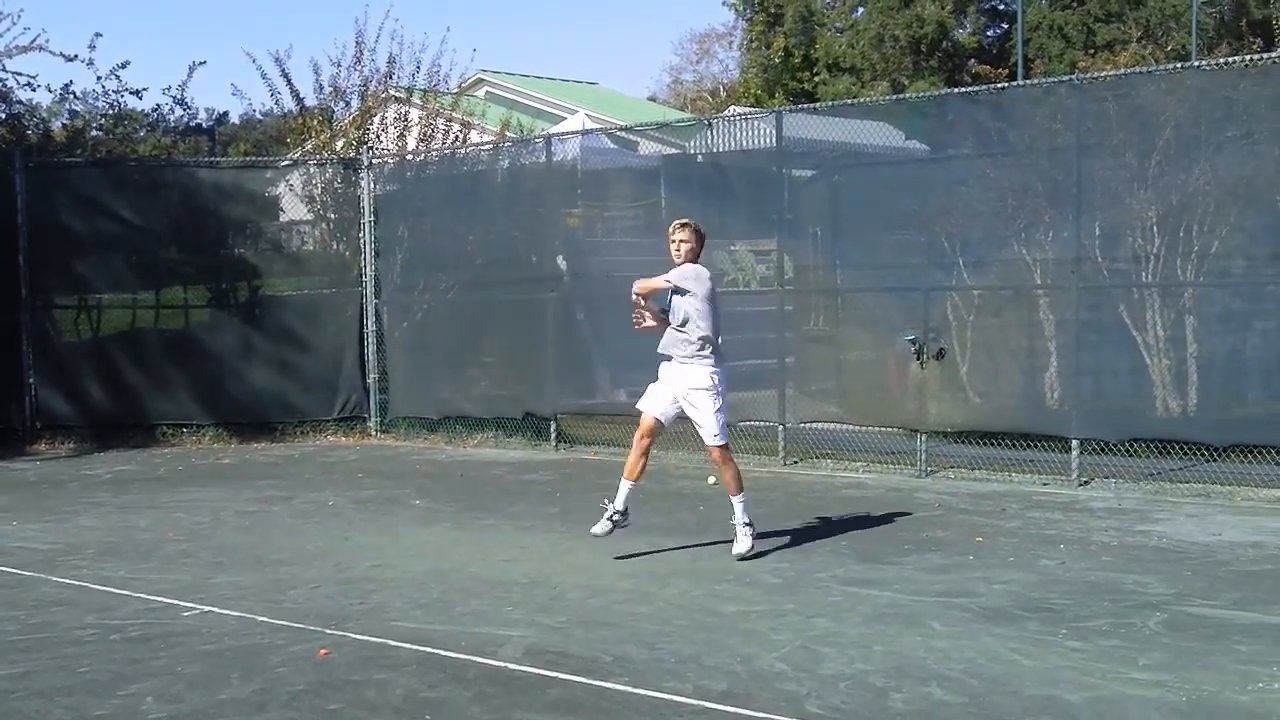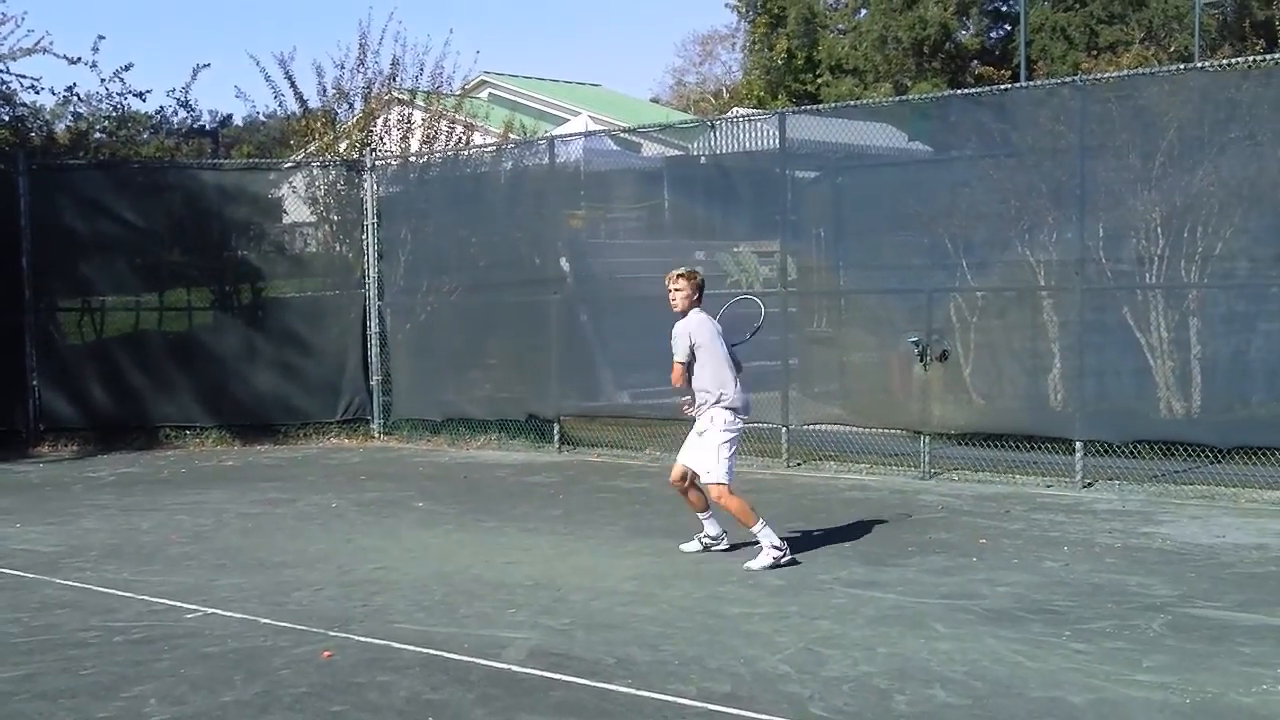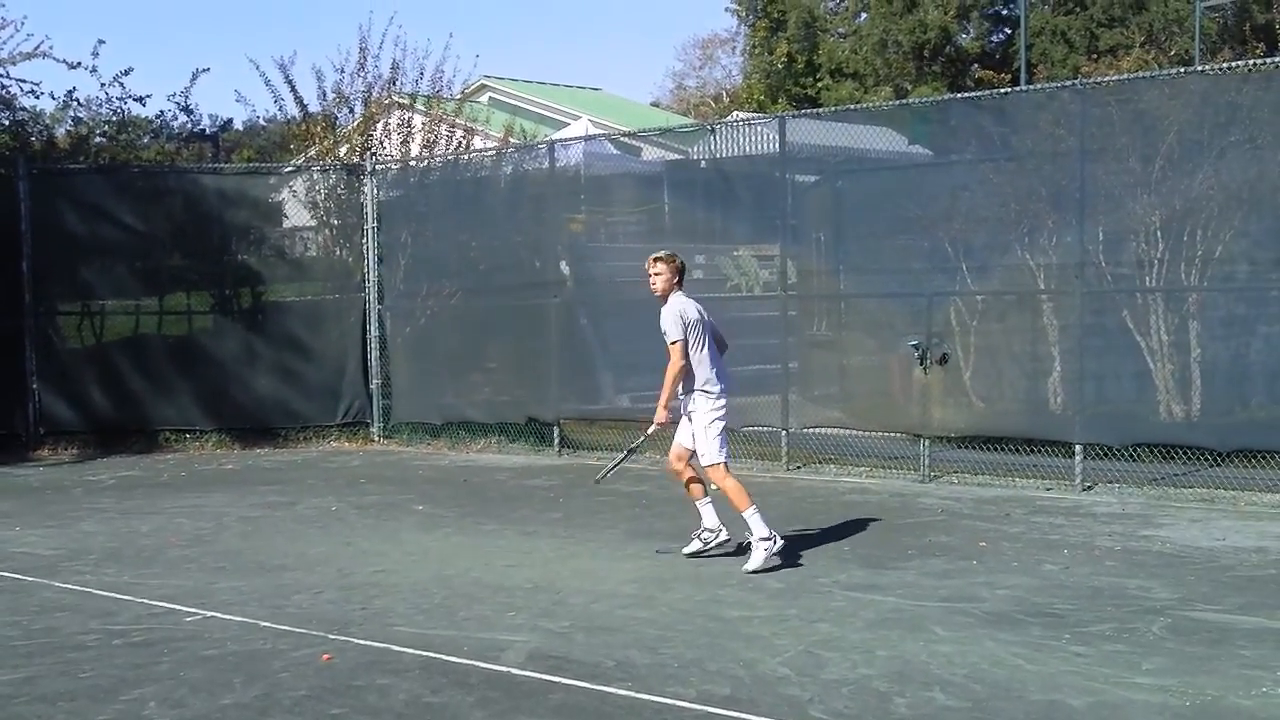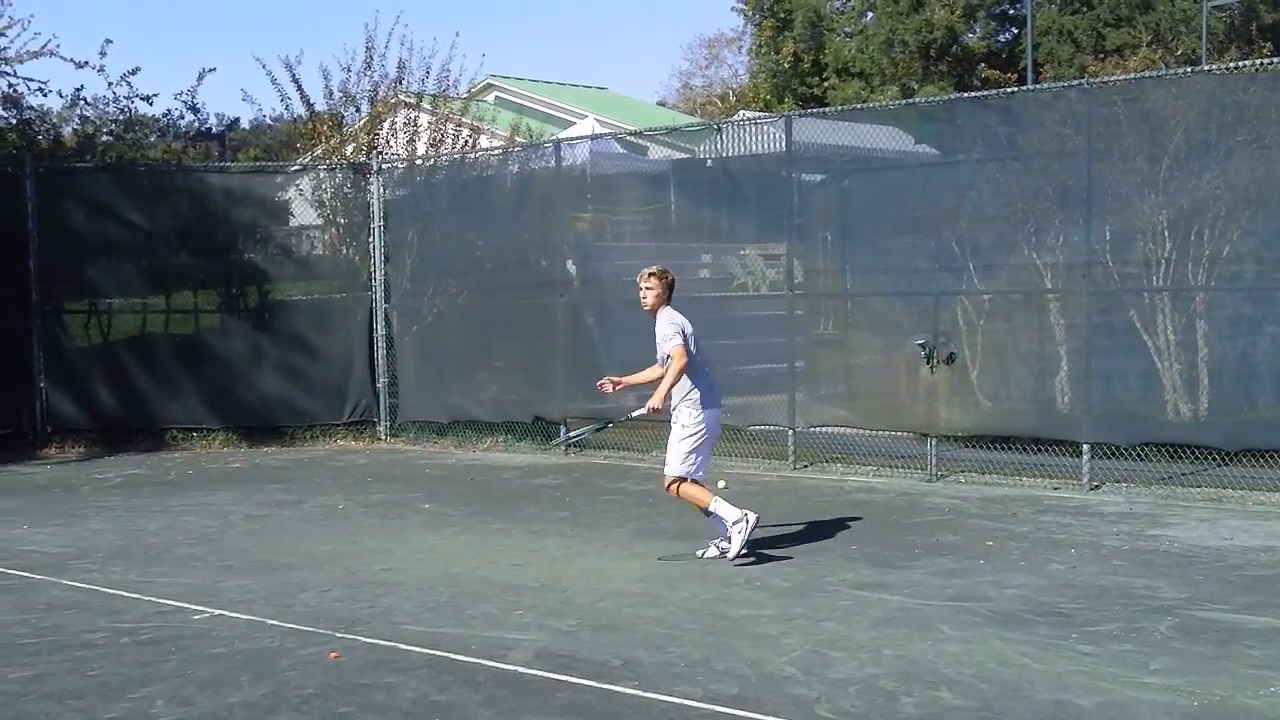
dt=0.2s
person 1, frame 1
left shoulder: (696, 273)
right shoulder: (675, 284)
left elbow: (640, 288)
left wrist: (640, 295)
right wrist: (656, 318)
left hip: (701, 375)
right hip: (671, 371)
left knee: (718, 453)
right knee: (643, 434)
left ankle: (744, 524)
right ankle: (619, 509)
person 1, frame 2
left shoulder: (684, 327)
right shoulder: (706, 324)
left elbow: (679, 379)
right elbow: (735, 367)
left wrist: (691, 392)
left hip: (720, 416)
right hip: (710, 414)
left knee: (719, 492)
right knee: (678, 478)
left ankle: (774, 546)
right ankle: (713, 534)
person 1, frame 3
left shoulder: (671, 311)
right shoulder: (692, 307)
left elbow: (678, 362)
right elbow: (721, 346)
left wrist: (663, 405)
left hip: (704, 400)
right hip: (700, 399)
left knee: (717, 473)
right knee: (677, 461)
left ankle: (764, 537)
right ankle: (712, 528)
person 1, frame 4
left shoulder: (667, 322)
right shoulder: (670, 321)
left elbow: (682, 360)
right elbow: (663, 369)
left wrist: (661, 392)
right wrist: (623, 381)
left hip: (694, 411)
right hip: (702, 409)
left knee: (675, 484)
right knee: (687, 480)
left ankle: (737, 518)
right ankle: (729, 536)
